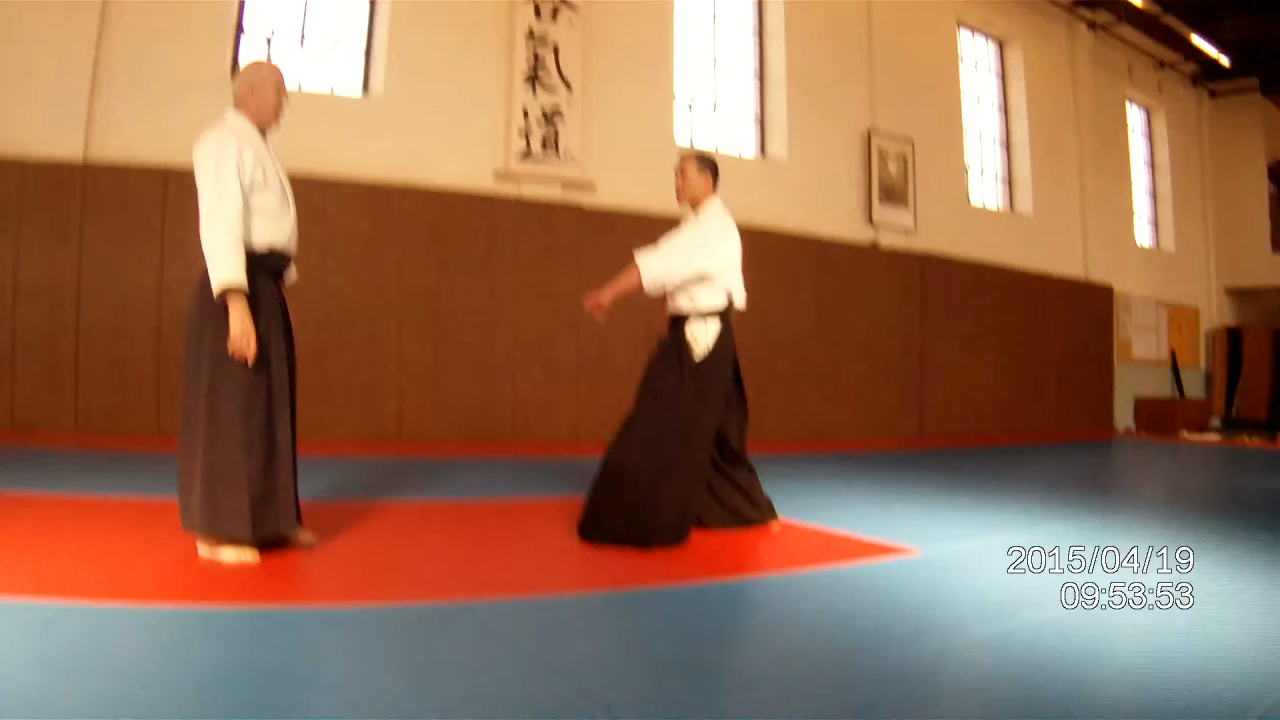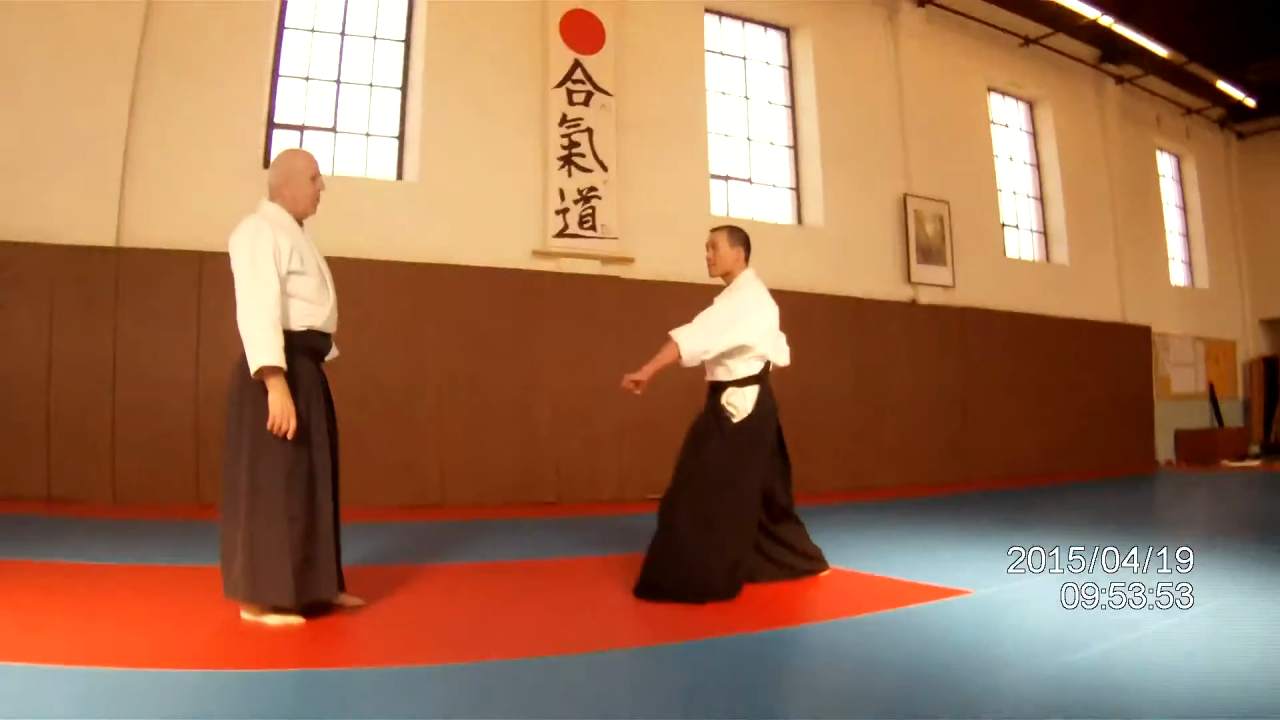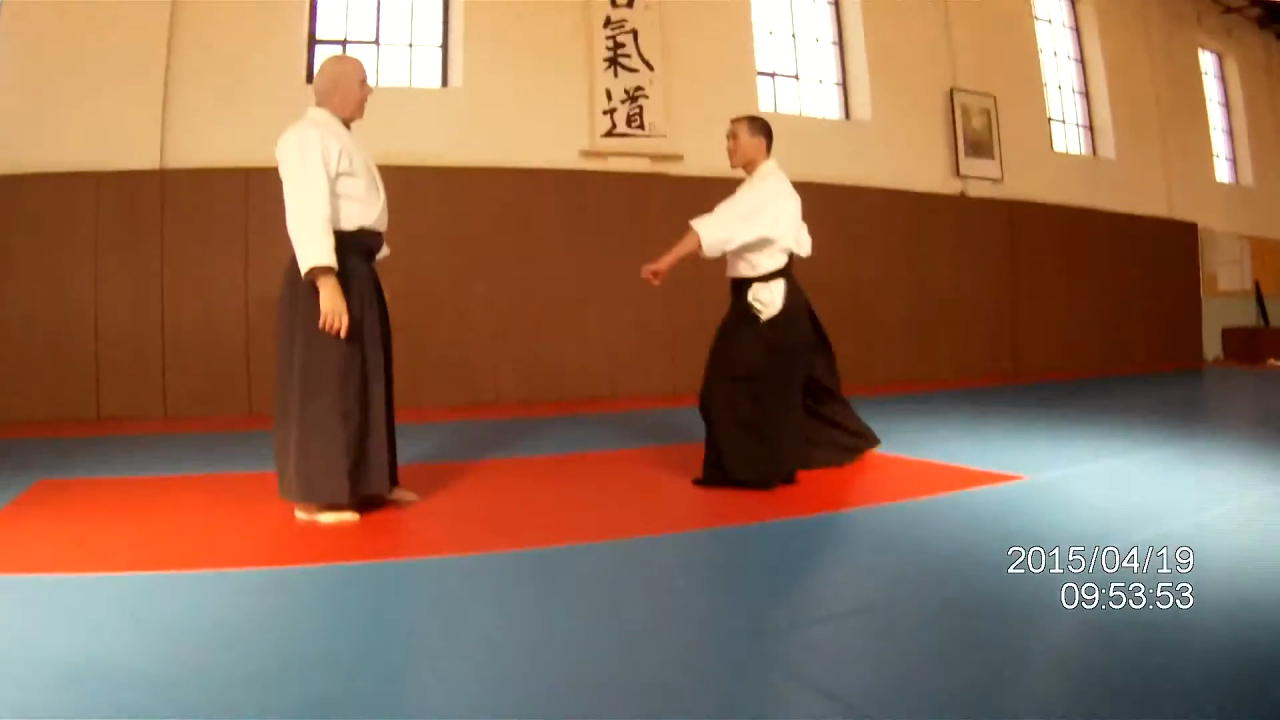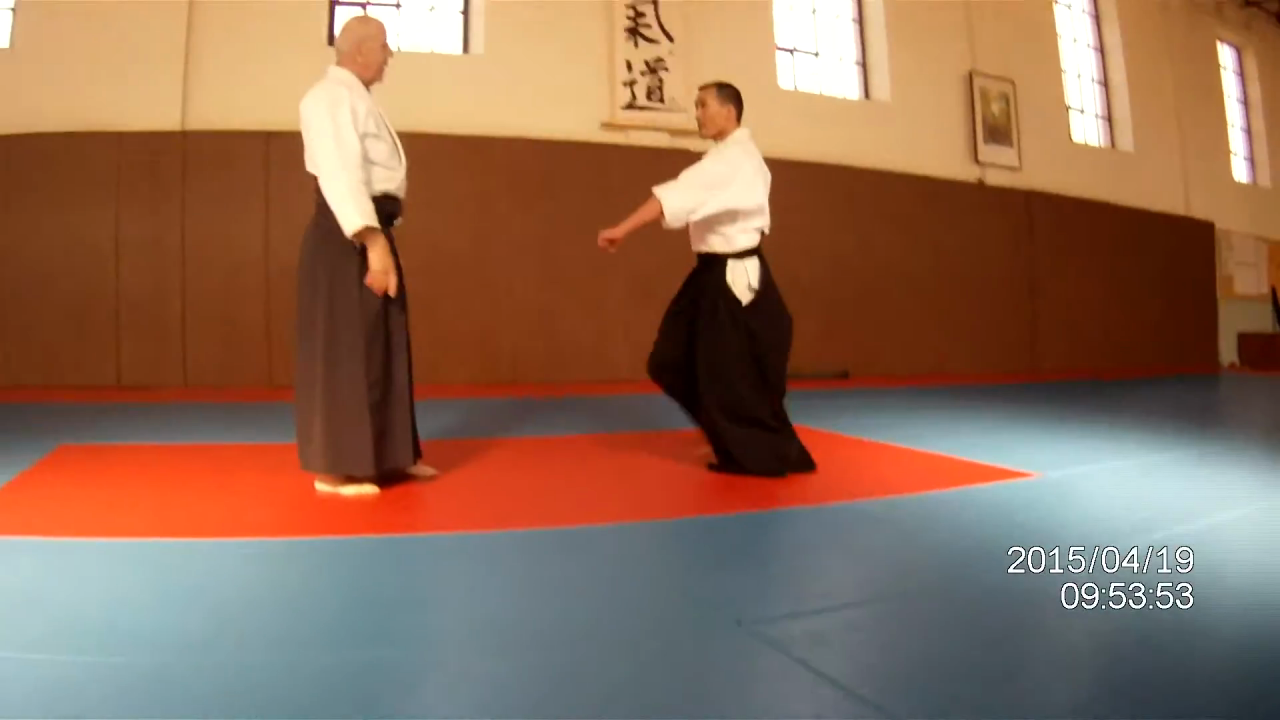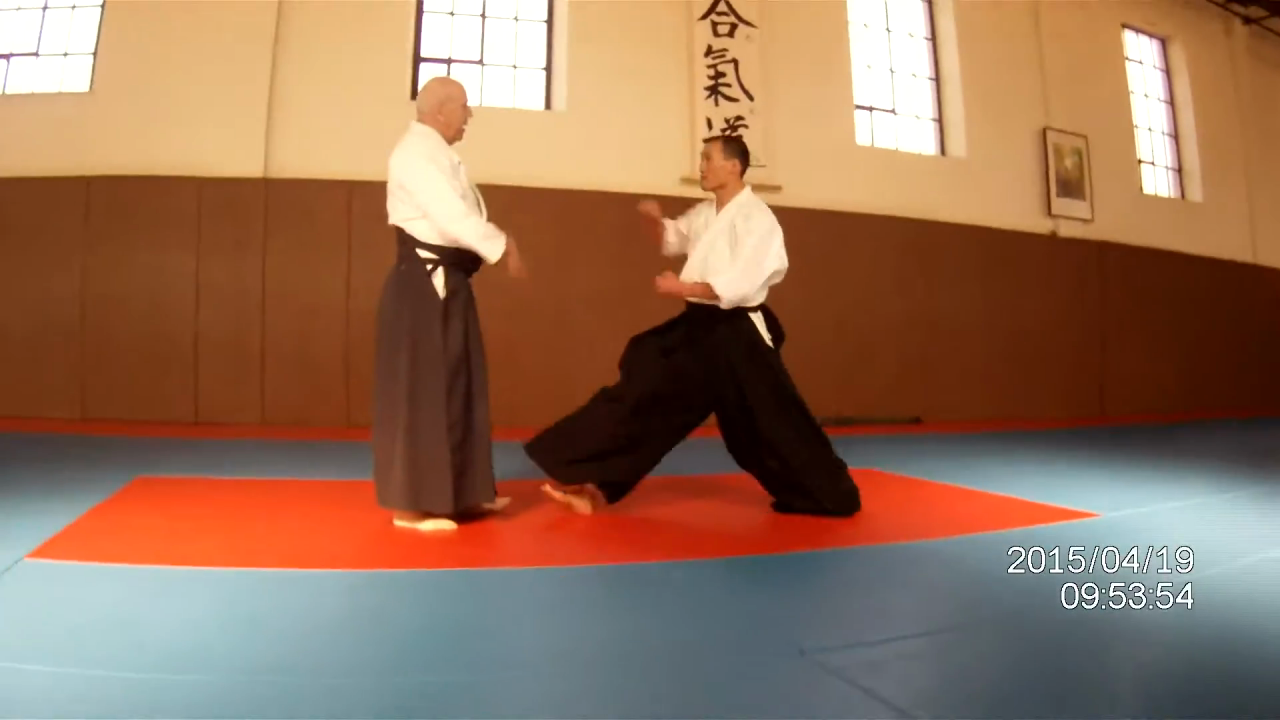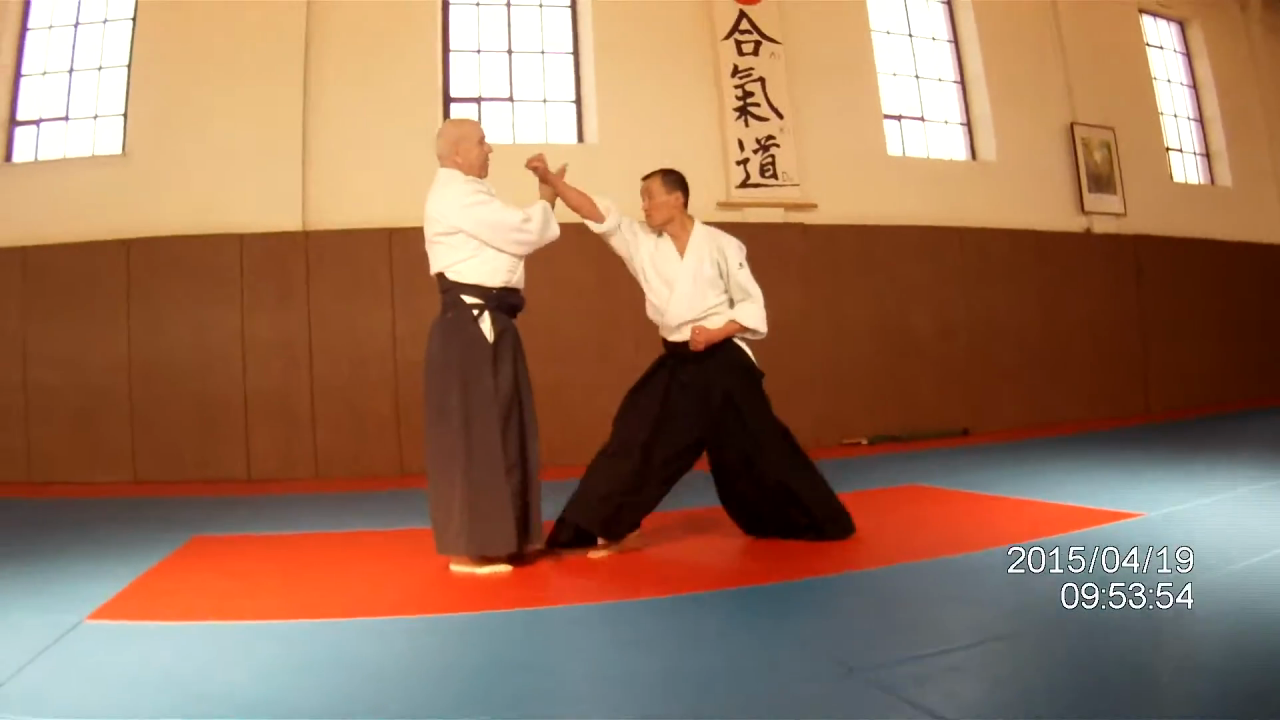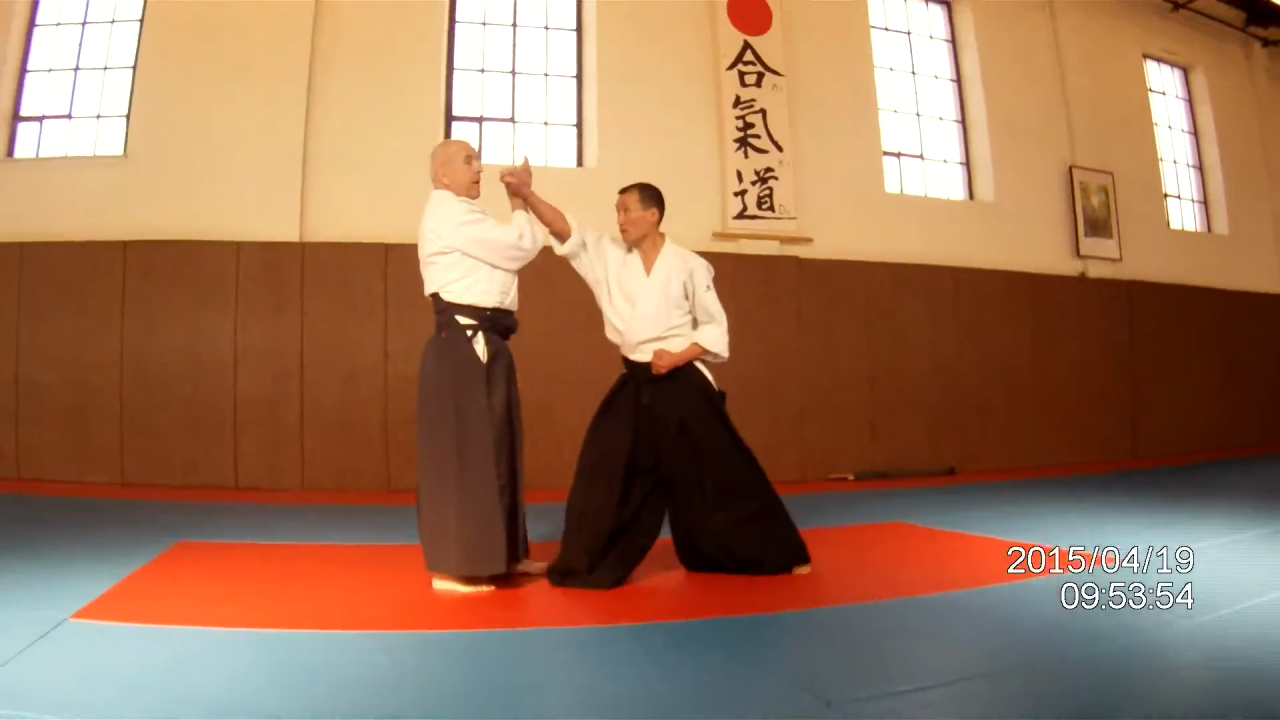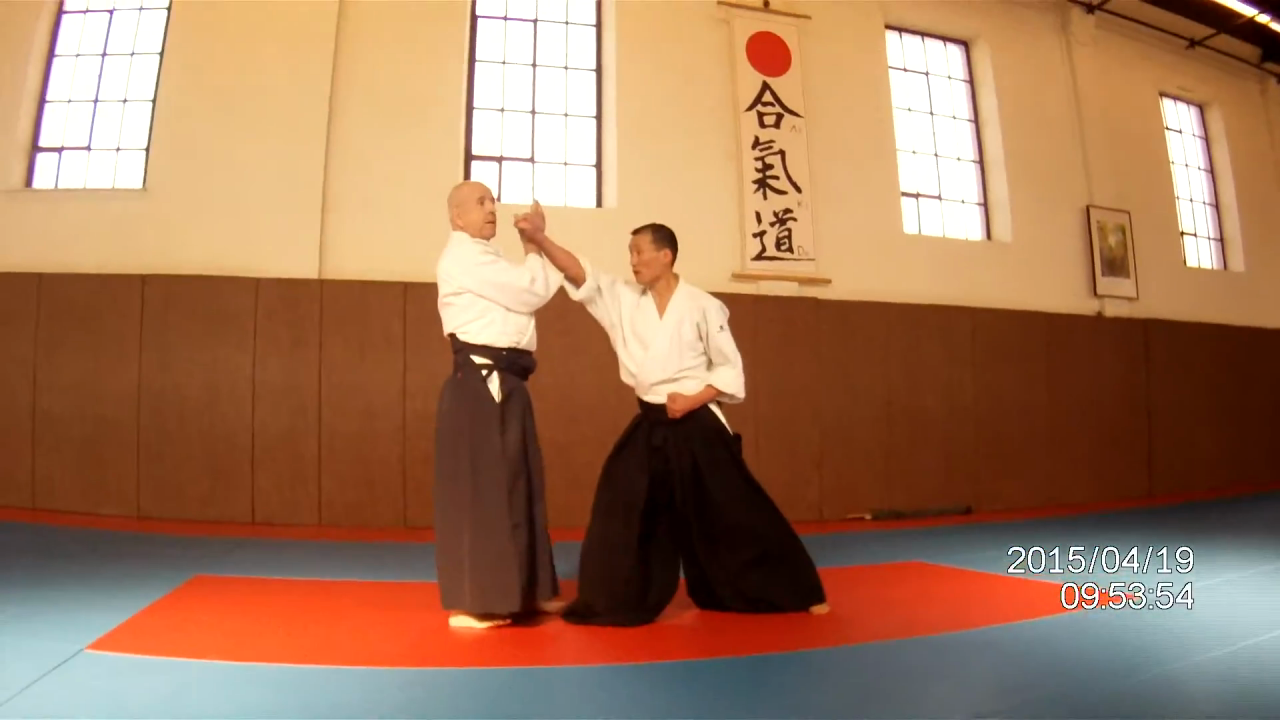
dt=0.2s
person 1, frame 1
left shoulder: (253, 144)
right shoulder: (225, 142)
right elbow: (220, 224)
right wrist: (237, 302)
left hip: (263, 288)
right hip: (238, 290)
left knee: (265, 408)
right knee: (230, 409)
left ankle: (267, 520)
right ankle: (215, 532)
person 1, frame 2
left shoulder: (292, 233)
right shoulder: (261, 231)
right elbow: (258, 309)
left wrist: (320, 358)
right wrist: (276, 382)
left hip: (304, 369)
right hip: (276, 370)
left knee: (309, 477)
right knee: (272, 481)
left ankle: (312, 585)
right ankle: (259, 598)
person 1, frame 3
left shoulder: (338, 137)
right shoulder: (308, 136)
right elbow: (307, 213)
left wrist: (354, 272)
right wrist: (327, 281)
left hip: (355, 267)
right hip: (326, 271)
left knee: (362, 377)
right knee: (324, 382)
left ankle: (368, 482)
right ankle: (314, 497)
person 1, frame 4
left shoulder: (355, 98)
right shoulder: (330, 97)
right elbow: (340, 173)
left wrist: (382, 239)
right wrist: (374, 241)
left hip: (369, 234)
right hip: (344, 238)
left knee: (379, 347)
right knee: (343, 350)
left ankle: (386, 455)
right ankle: (333, 469)
person 1, frame 5
left shoulder: (433, 152)
right shoulder: (418, 152)
right elbow: (455, 215)
left wrist: (493, 243)
right wrist: (504, 248)
left hip: (442, 282)
right hip: (423, 283)
left knee: (455, 387)
right knee: (421, 391)
left ankle: (459, 493)
right ankle: (411, 504)
person 1, frame 6
left shoulder: (465, 194)
right shoulder: (454, 196)
left elbow: (509, 235)
right elbow: (524, 233)
left wrist: (540, 206)
right wrist: (546, 198)
left hip: (486, 325)
right hip: (469, 328)
left knee: (501, 430)
right knee: (473, 434)
left ankle: (507, 537)
right ankle: (468, 549)
person 1, frame 7
left shoulder: (460, 215)
right shoulder: (448, 215)
left elbow: (504, 252)
right elbow: (517, 247)
right wrist: (519, 201)
left hip: (479, 345)
right hip: (463, 348)
left knee: (489, 451)
right knee: (464, 454)
left ankle: (498, 555)
right ankle: (451, 568)
person 1, frame 8
left shoulder: (480, 257)
right shoulder: (463, 257)
left elbow: (520, 296)
right elbow: (531, 291)
right wrist: (533, 247)
left hip: (499, 386)
right hip: (480, 388)
left knee: (509, 489)
right knee: (481, 491)
left ankle: (516, 594)
right ankle: (468, 605)
person 2, frame 1
left shoulder: (711, 225)
right shoulder: (714, 225)
left elbow: (660, 261)
right elbow: (735, 293)
left wrist: (607, 293)
left hip: (698, 338)
right hip: (705, 337)
left knee: (663, 429)
right knee: (714, 431)
left ankle: (641, 523)
right ankle: (747, 508)
person 2, frame 2
left shoulder: (745, 297)
right shoulder: (754, 296)
left elbow: (698, 336)
right elbow: (779, 352)
left wrist: (647, 370)
left hip: (738, 404)
right hip: (747, 403)
left knee: (700, 490)
right knee: (760, 490)
left ankle: (693, 579)
right ankle: (798, 560)
person 2, frame 3
left shoulder: (767, 188)
right shoulder: (767, 186)
left elbow: (717, 228)
right elbow: (801, 243)
left wrist: (665, 262)
left hip: (764, 300)
right hip: (769, 297)
left knee: (733, 387)
right knee: (803, 383)
left ankle: (754, 467)
right ankle: (849, 443)
person 2, frame 4
left shoulder: (737, 156)
right shoulder: (729, 155)
left elbow: (684, 194)
left wrist: (622, 228)
left hip: (733, 279)
right hip: (715, 274)
left knee: (731, 377)
right knee: (677, 362)
left ankle: (769, 454)
person 2, frame 5
left shoulder: (753, 217)
right shoulder: (710, 211)
left elbow: (741, 280)
right elbow: (677, 239)
left wrist: (684, 287)
right wrist: (659, 220)
left hip: (738, 333)
right hip: (698, 329)
left knee: (774, 420)
right knee: (642, 392)
left ankle: (829, 495)
right ankle: (591, 483)
person 2, frame 6
left shoulder: (721, 245)
right shoulder: (642, 241)
left elbow: (752, 306)
right elbow: (600, 215)
left wrist: (715, 334)
right wrist: (553, 182)
left hip: (723, 362)
right hip: (677, 365)
left knee: (761, 448)
right knee: (636, 442)
left ankle: (819, 523)
right ankle: (603, 532)
person 2, frame 7
left shoulder: (689, 265)
right shoulder: (609, 256)
left elbow: (715, 329)
right elbow: (567, 230)
left wrist: (678, 357)
right wrist: (527, 195)
left hip: (684, 384)
right hip: (636, 386)
left knee: (723, 473)
right knee: (606, 471)
left ankle: (778, 553)
right ankle: (595, 564)
person 2, frame 8
left shoulder: (703, 306)
right shoulder: (623, 299)
left elbow: (730, 370)
right elbow: (581, 275)
left wrist: (693, 400)
right wrist: (539, 239)
left hip: (697, 425)
right hip: (650, 426)
left knee: (736, 513)
right knee: (621, 511)
left ankle: (797, 591)
right ankle: (615, 601)
